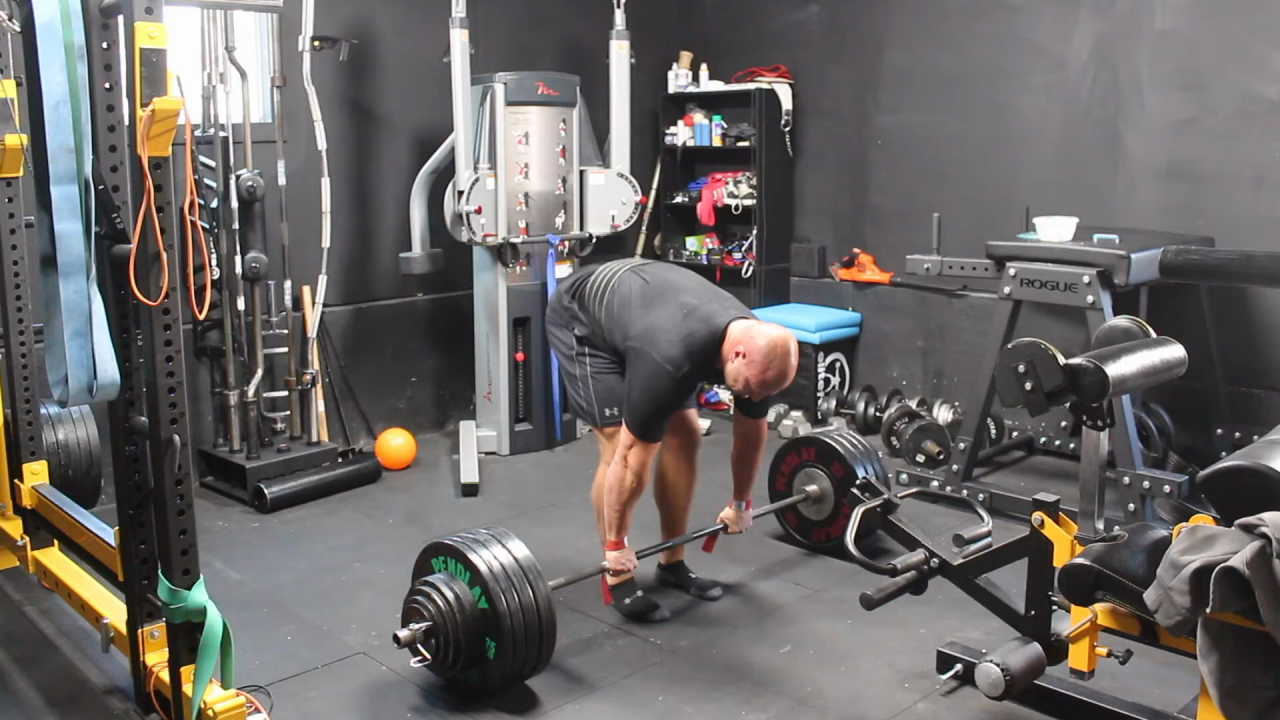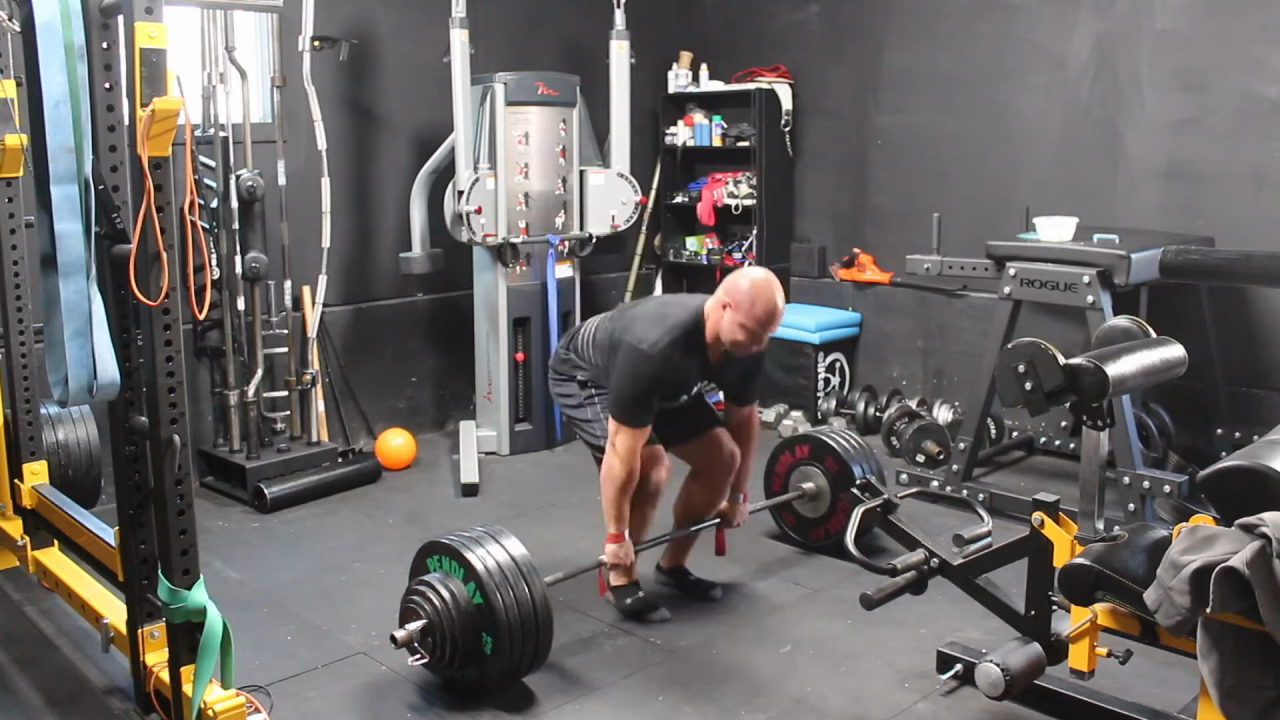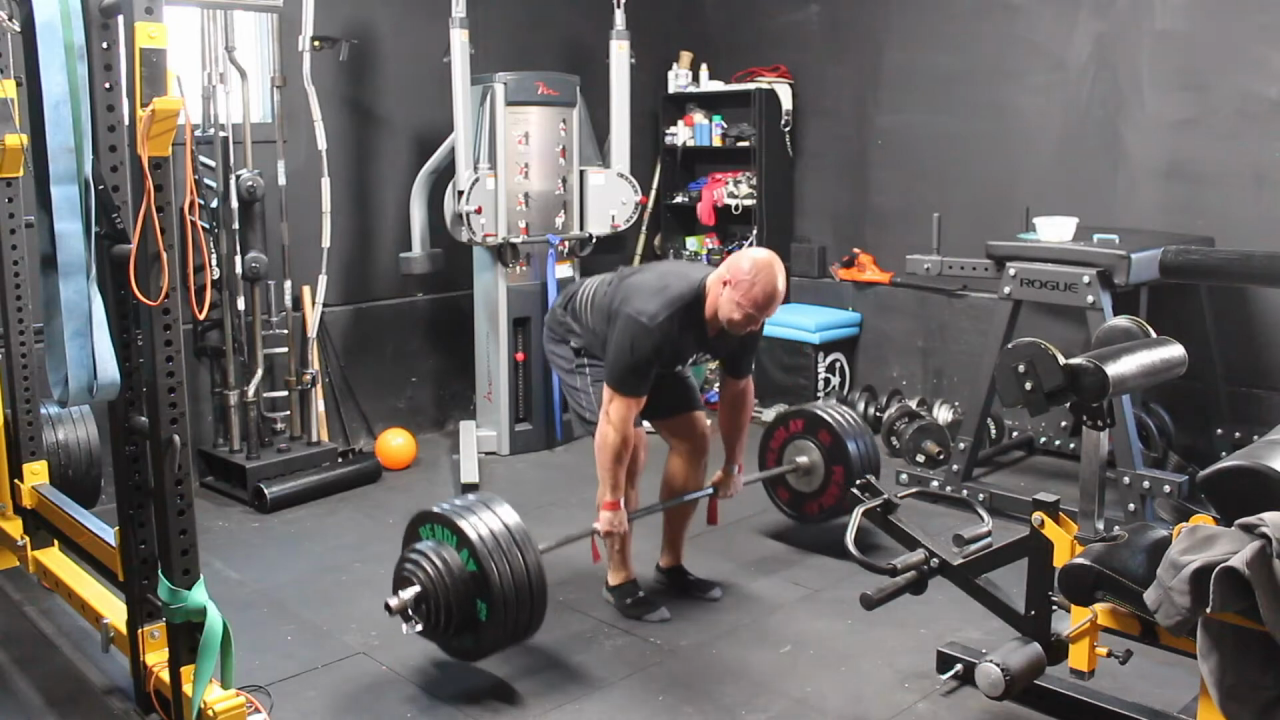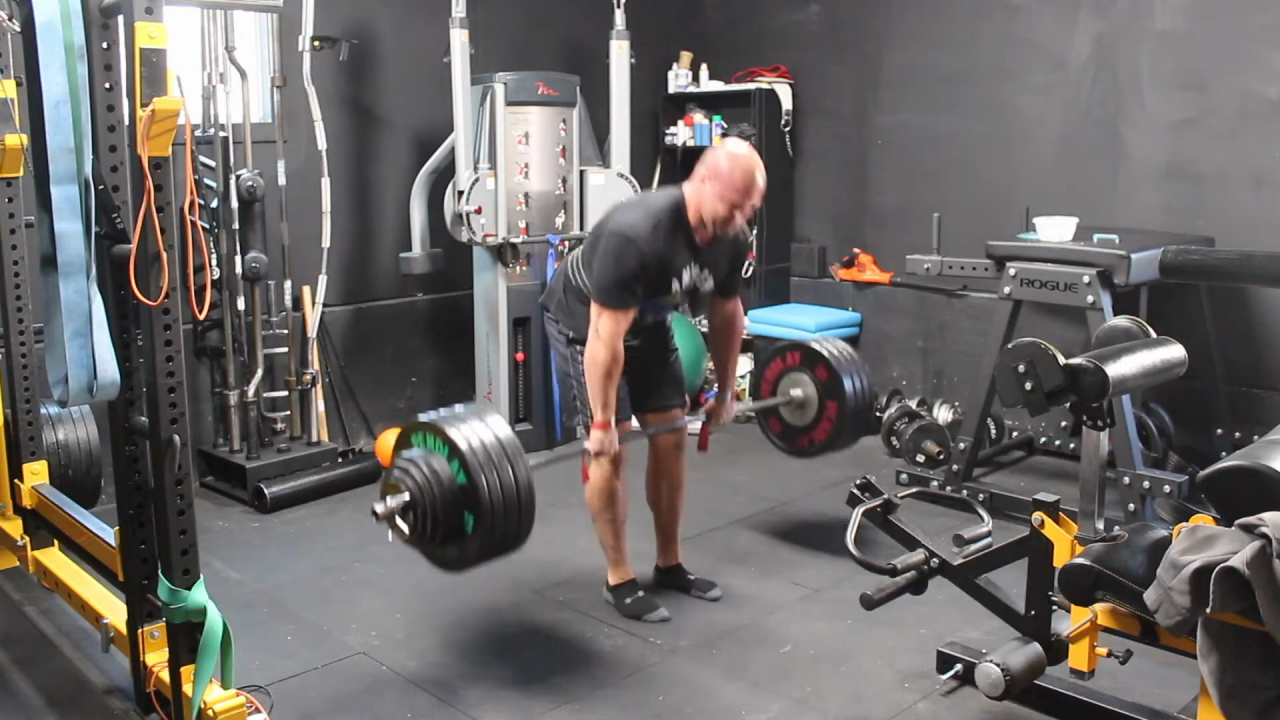
dt=0.4s
person 1, frame 1
left shoulder: (756, 347)
right shoulder: (668, 361)
left elbow: (751, 430)
right elbow: (632, 460)
left wrist: (741, 503)
right wrist: (615, 545)
right hip: (581, 320)
left knee: (685, 435)
right knee: (621, 446)
left ankle: (672, 562)
right ankle: (618, 579)
person 1, frame 2
left shoulder: (744, 345)
right shoulder: (652, 348)
left elbow: (743, 417)
right elbow: (624, 449)
left wrist: (737, 496)
right wrist: (616, 537)
right hip: (585, 376)
left knee: (723, 457)
right knee: (651, 469)
left ankle: (673, 565)
right ankle: (621, 580)
person 1, frame 3
left shoulder: (741, 318)
right shoulder: (652, 319)
left elbow: (737, 390)
right elbow: (618, 418)
left wrist: (733, 466)
right wrist: (610, 505)
right hip: (582, 338)
left knee: (693, 442)
right knee: (631, 453)
left ankle: (671, 566)
right ankle: (619, 580)
person 1, frame 4
left shoulder: (729, 240)
right shoulder: (635, 235)
left elbow: (727, 316)
right elbow: (606, 337)
left wrist: (725, 393)
right wrist: (601, 424)
left hip: (648, 326)
right hip: (581, 322)
left knee: (670, 440)
right knee: (612, 452)
left ankle: (670, 565)
right ankle: (619, 580)
